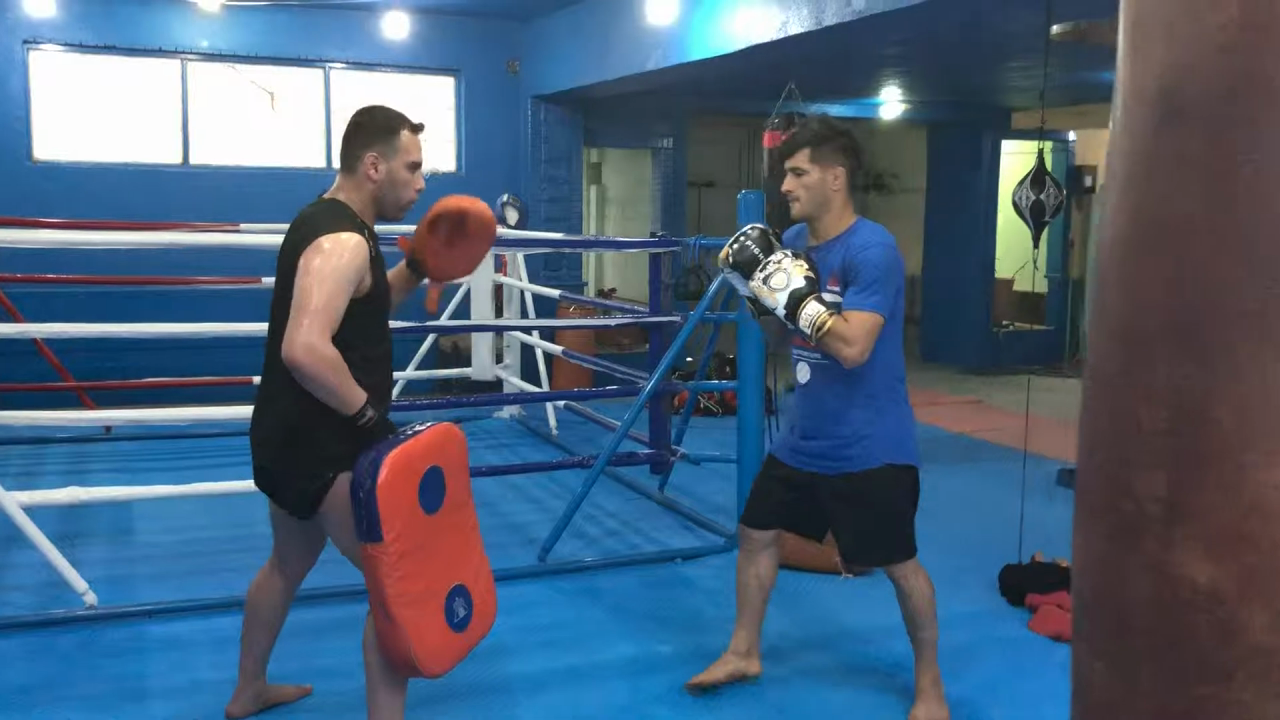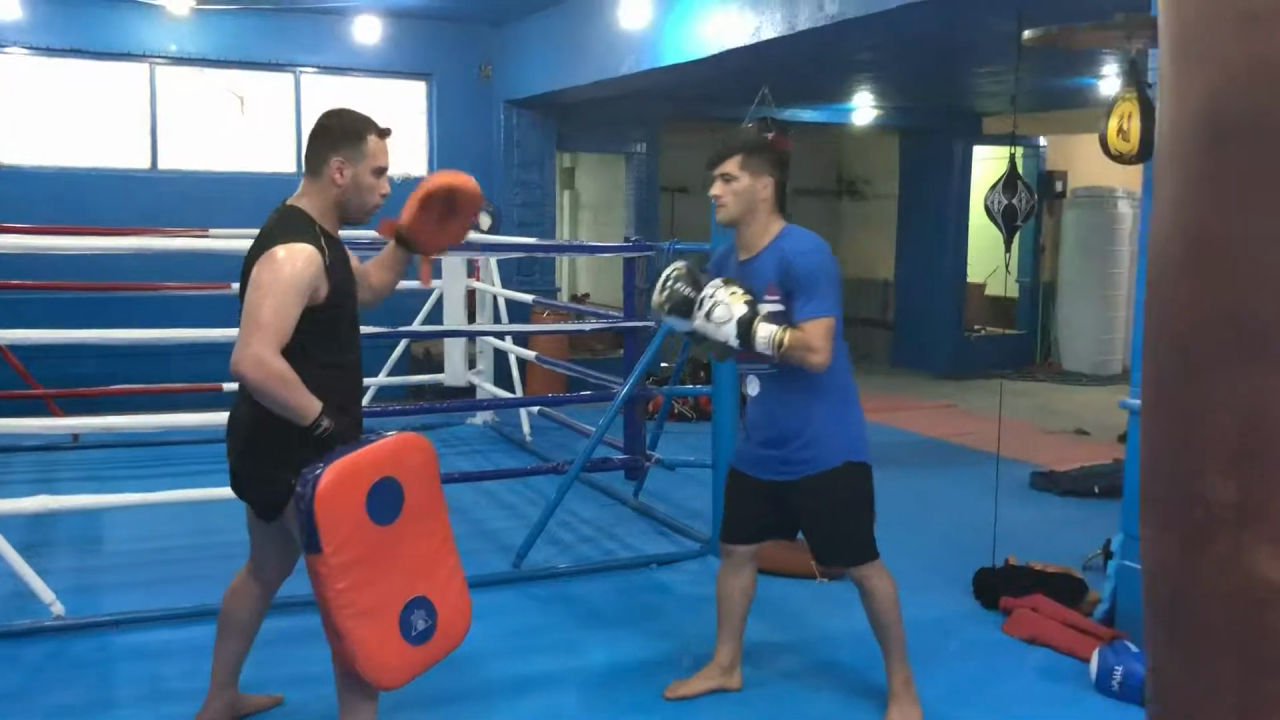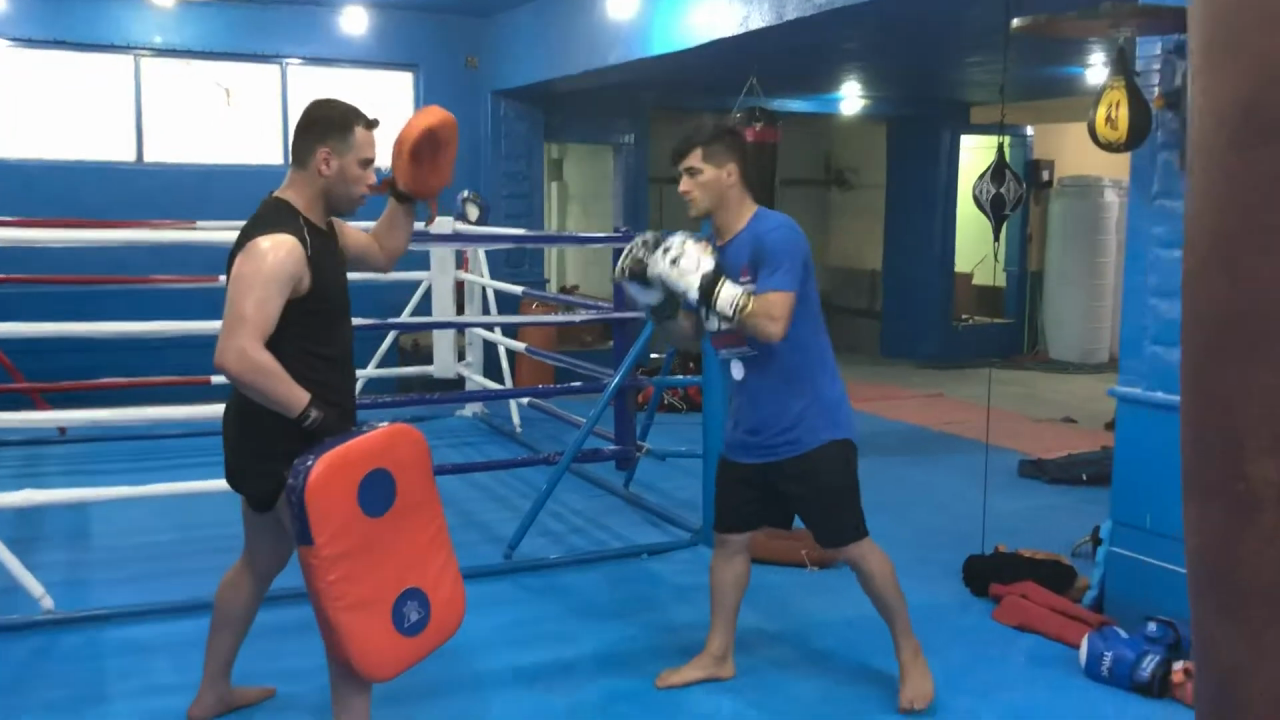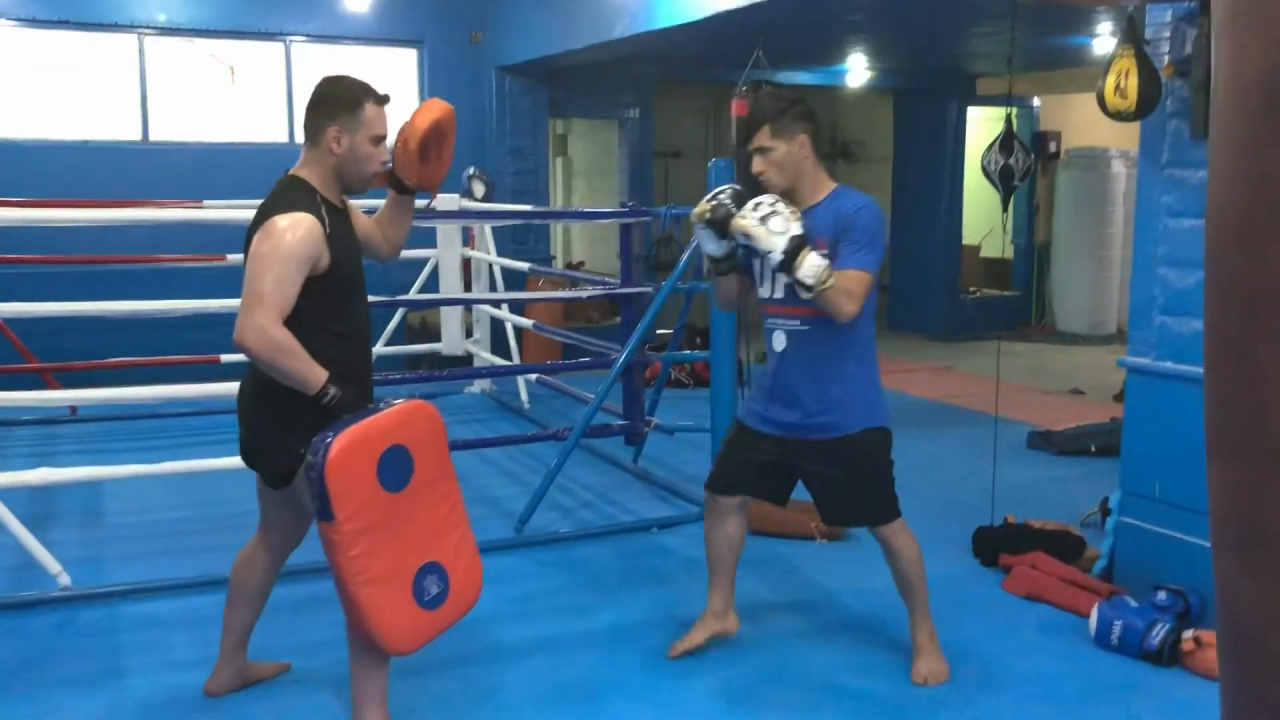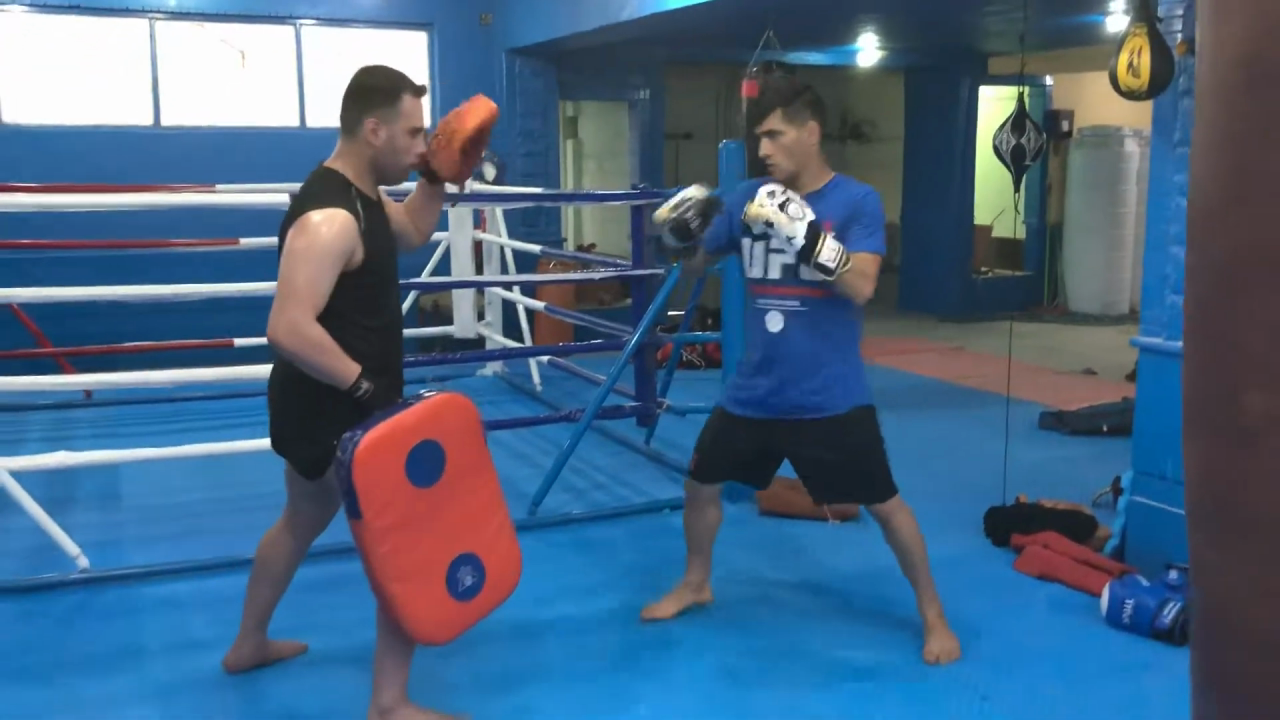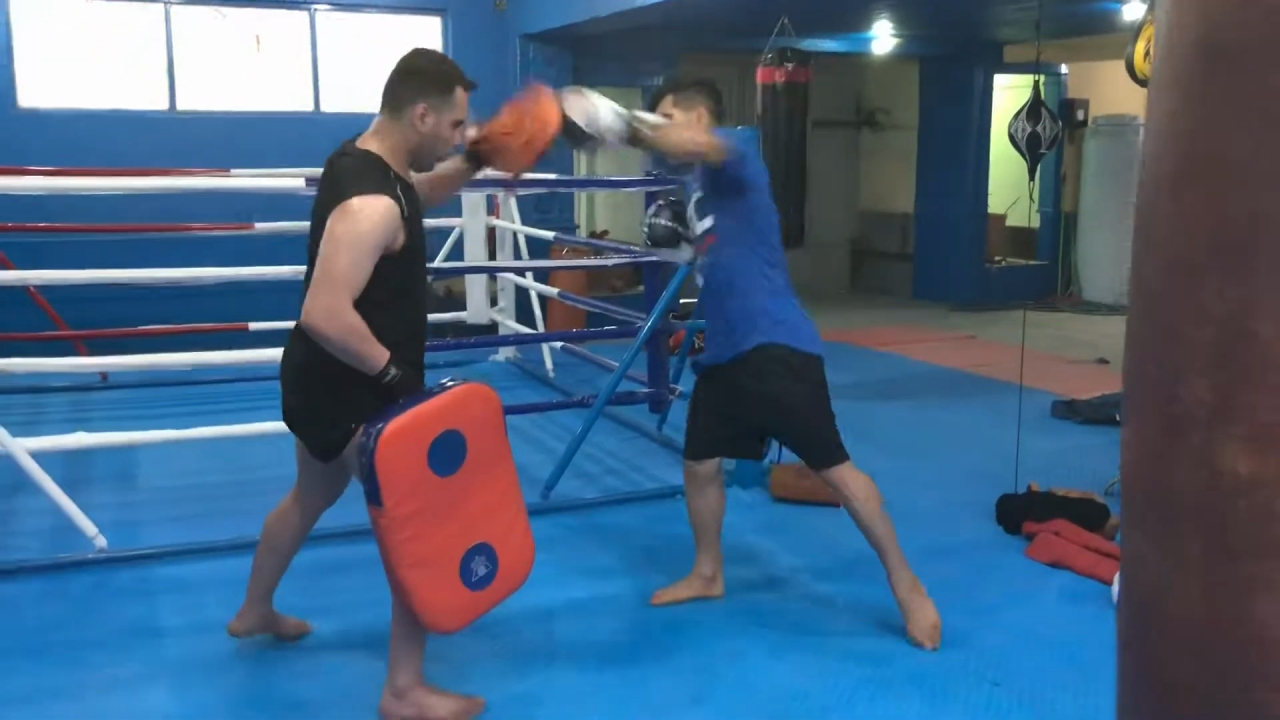
dt=0.3s
person 1, frame 1
left shoulder: (325, 222)
right shoulder: (343, 241)
right elbow: (304, 347)
left wrist: (411, 271)
right wrist: (369, 414)
left hip: (292, 436)
right hip: (323, 445)
left knee: (289, 562)
person 1, frame 2
left shoulder: (313, 235)
right shoulder: (295, 250)
left elbow: (364, 289)
right elbow: (253, 360)
left wrist: (409, 241)
right wrist: (327, 423)
left hip: (276, 446)
right hip: (294, 452)
left knee: (266, 570)
person 1, frame 3
left shoulder: (315, 226)
right shoulder: (277, 244)
left elbow: (382, 254)
right elbow: (237, 354)
left wrist: (407, 194)
right wrist: (314, 414)
left hip: (277, 440)
right hip: (288, 445)
left knee: (260, 561)
person 1, frame 4
left shoulder: (327, 203)
right shoulder: (295, 222)
left elbow: (384, 243)
right elbow: (255, 332)
left wrist: (405, 184)
right wrist: (333, 393)
left hip: (291, 417)
right hip: (305, 420)
left knee: (277, 538)
left ankle: (229, 665)
person 1, frame 5
left shoulder: (360, 194)
right shoulder: (329, 218)
left elbow: (410, 231)
right elbow: (288, 329)
left wrist: (434, 176)
right wrist: (365, 387)
left hip: (317, 407)
right hip: (337, 410)
left knee: (302, 520)
left ankle: (249, 642)
person 1, frame 6
left shoulder: (369, 161)
right shoulder: (370, 201)
left elbow: (425, 190)
right elbow: (322, 314)
left wrist: (472, 160)
right wrist: (392, 373)
left hip: (322, 382)
right hip: (353, 394)
left knee: (310, 497)
left ankle: (255, 611)
person 2, frame 1
left shoulder: (873, 249)
right shoulder: (794, 240)
left elbow: (853, 347)
left wrist: (792, 295)
right wrist: (754, 284)
left hip: (870, 446)
right hip: (803, 439)
left knee: (899, 562)
right knee: (755, 531)
right ankle: (744, 651)
person 2, frame 2
left shoulder: (804, 254)
right shoulder: (724, 260)
left elbow: (816, 353)
left wrist: (743, 322)
right wrist: (691, 321)
left hip: (826, 448)
right hip: (760, 447)
left knee: (860, 564)
right knee: (736, 550)
right ankle: (725, 664)
person 2, frame 3
left shoulder: (778, 234)
right shoulder: (701, 245)
left elbow: (771, 325)
right elbow: (690, 334)
left wrist: (704, 279)
right wrist: (657, 296)
left hip: (811, 428)
right hip: (747, 433)
left knee: (852, 544)
right knee: (729, 539)
left ankle: (910, 655)
right ankle: (718, 653)
person 2, frame 4
left shoulder: (857, 212)
right shoulder: (764, 214)
left elbow: (844, 304)
right elbow: (729, 297)
left wrist: (787, 245)
right wrist: (716, 246)
left hip: (844, 413)
right hip: (772, 406)
left knee: (885, 523)
right knee: (722, 497)
left ankle: (924, 634)
right ankle: (719, 612)
person 2, frame 5
left shoulder: (857, 201)
right shoulder: (745, 198)
left elbow: (860, 287)
right elbow: (698, 261)
left wrist: (802, 232)
right wrist: (679, 232)
left hip: (828, 394)
right hip: (752, 391)
left knee: (881, 501)
right knee: (700, 485)
left ankle: (932, 611)
right ankle: (694, 584)
person 2, frame 6
left shoulder: (734, 152)
right shoulder: (706, 187)
left elbow: (691, 145)
left wrist: (624, 124)
left hip: (774, 344)
right hip: (725, 351)
left knee: (833, 469)
right knee: (699, 465)
left ankle: (906, 585)
right ankle: (707, 573)
